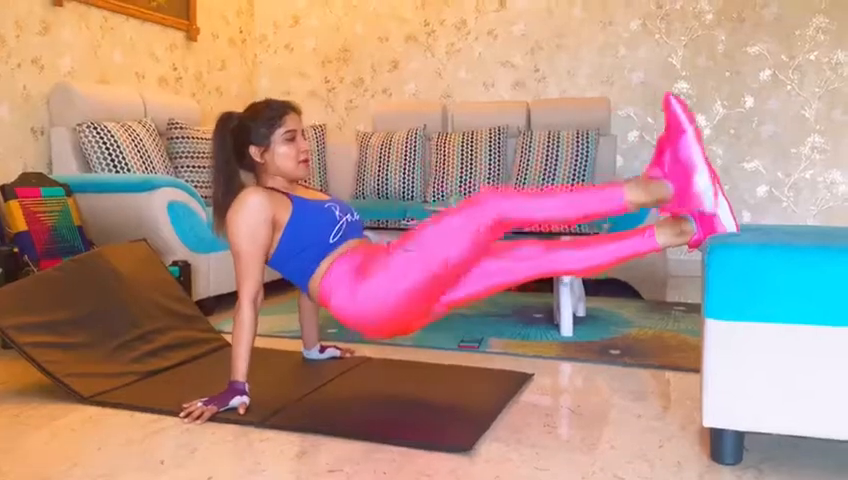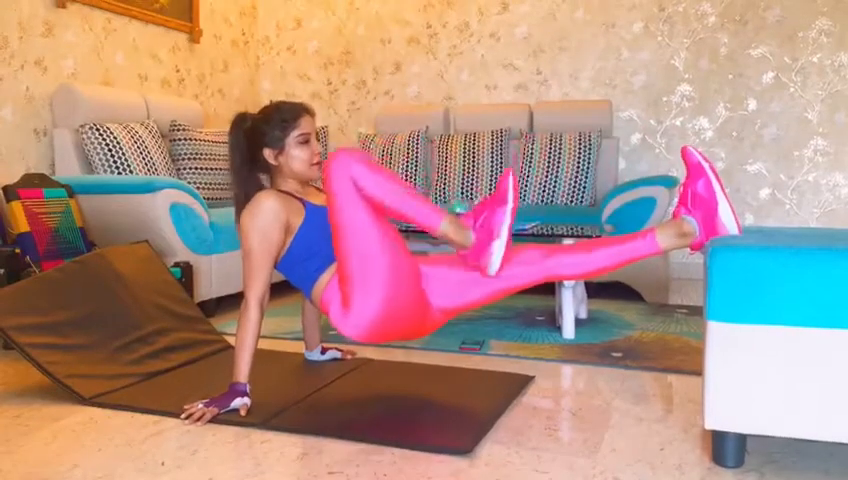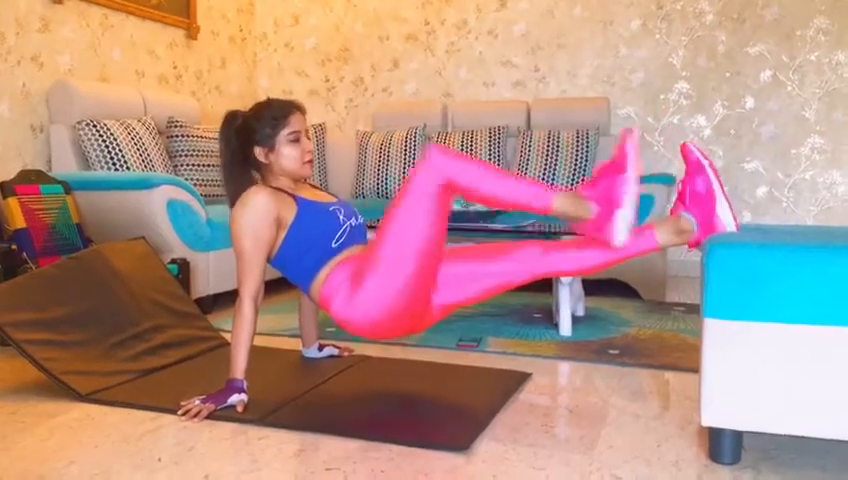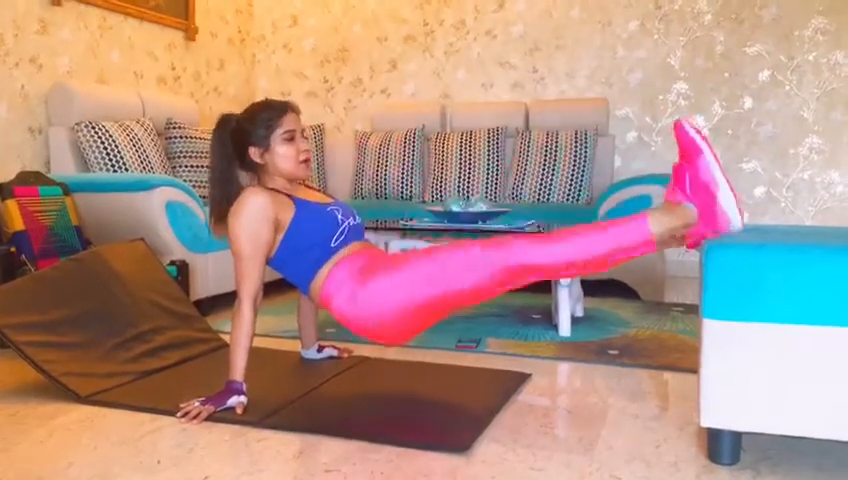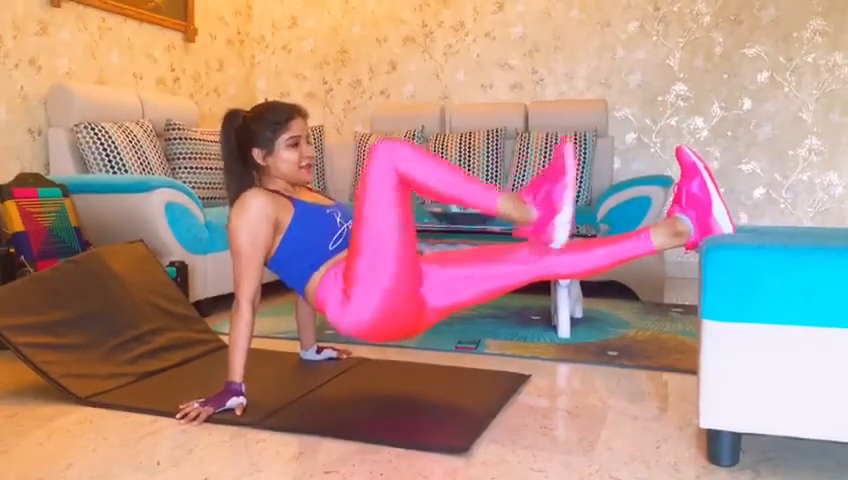
dt=1s
person 1, frame 1
left shoulder: (301, 193)
right shoulder: (254, 205)
right elbow: (249, 296)
left wrist: (313, 347)
right wrist: (236, 387)
left hip: (398, 290)
right hip: (371, 295)
left knee: (532, 251)
right knee: (490, 205)
left ankle: (680, 224)
right ankle: (656, 188)
person 1, frame 2
left shoulder: (312, 197)
right shoulder: (267, 208)
right elbow: (254, 299)
left wrist: (315, 349)
right wrist: (237, 388)
left hip: (408, 294)
right hip: (374, 305)
left knee: (538, 260)
right knee: (350, 165)
left ankle: (683, 230)
right ankle: (470, 232)
person 1, frame 3
left shoulder: (306, 191)
right shoulder: (259, 203)
right elbow: (249, 296)
left wrist: (312, 345)
right wrist: (234, 385)
left hip: (404, 292)
right hip: (374, 299)
left knee: (537, 256)
right knee: (436, 160)
left ankle: (681, 227)
right ankle: (587, 207)
person 1, frame 4
left shoulder: (303, 192)
right shoulder: (256, 204)
right elbow: (248, 298)
left wrist: (312, 347)
right wrist: (233, 387)
left hip: (396, 286)
right hip: (373, 300)
left knee: (529, 255)
right knee: (520, 251)
left ankle: (682, 222)
right ankle: (684, 214)
person 1, frame 5
left shoulder: (303, 194)
right shoulder: (256, 206)
right elbow: (246, 299)
left wrist: (310, 348)
right wrist: (232, 388)
left hip: (401, 295)
right hip: (370, 302)
left knee: (535, 259)
right knee: (390, 153)
left ankle: (679, 229)
right ankle: (528, 212)
